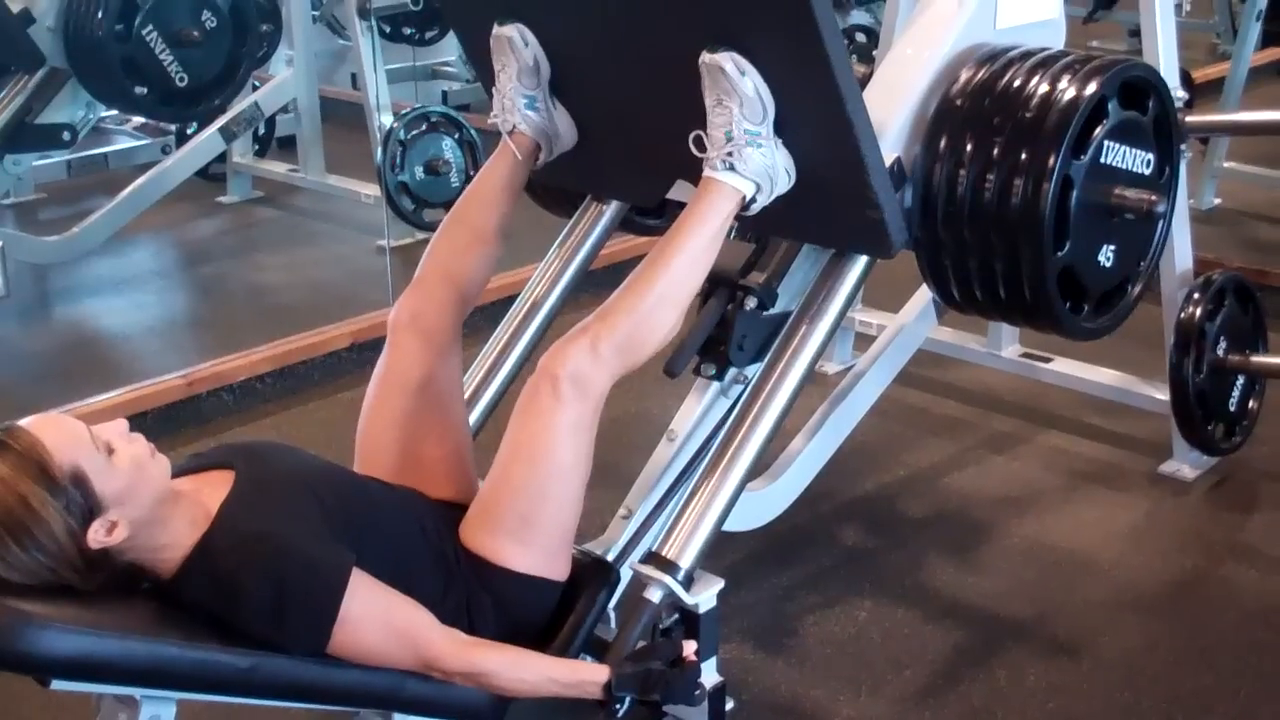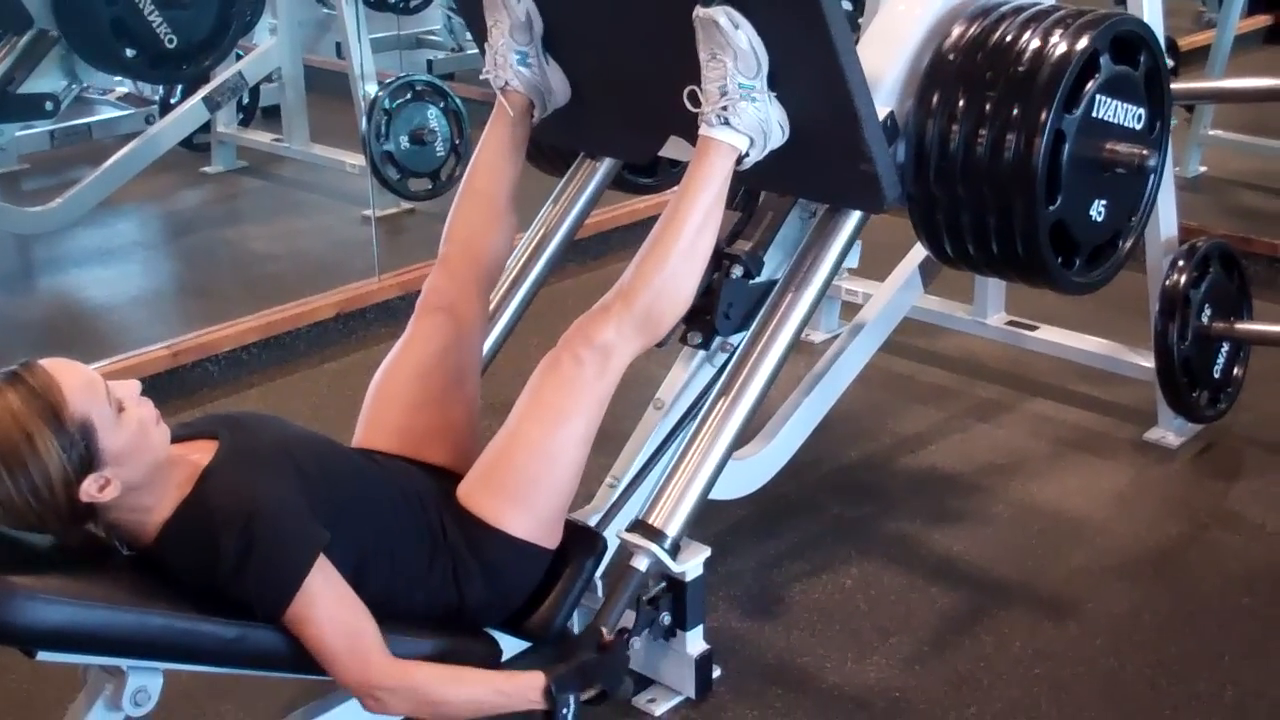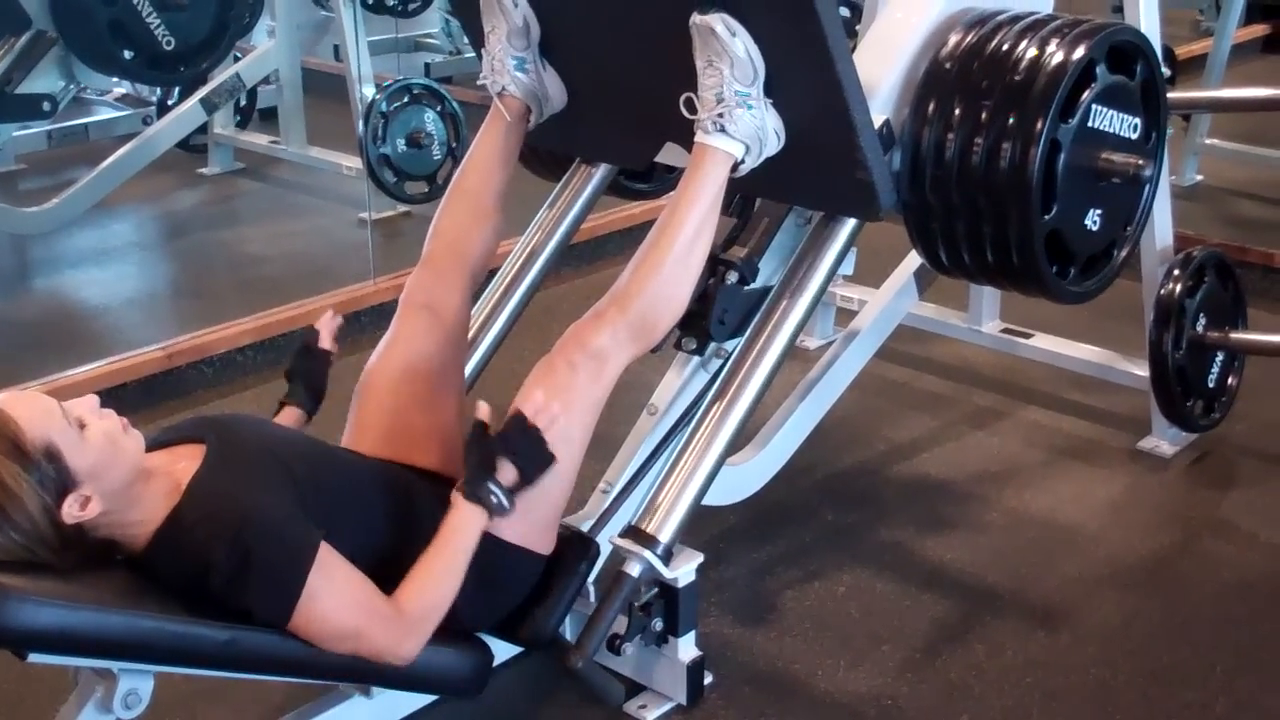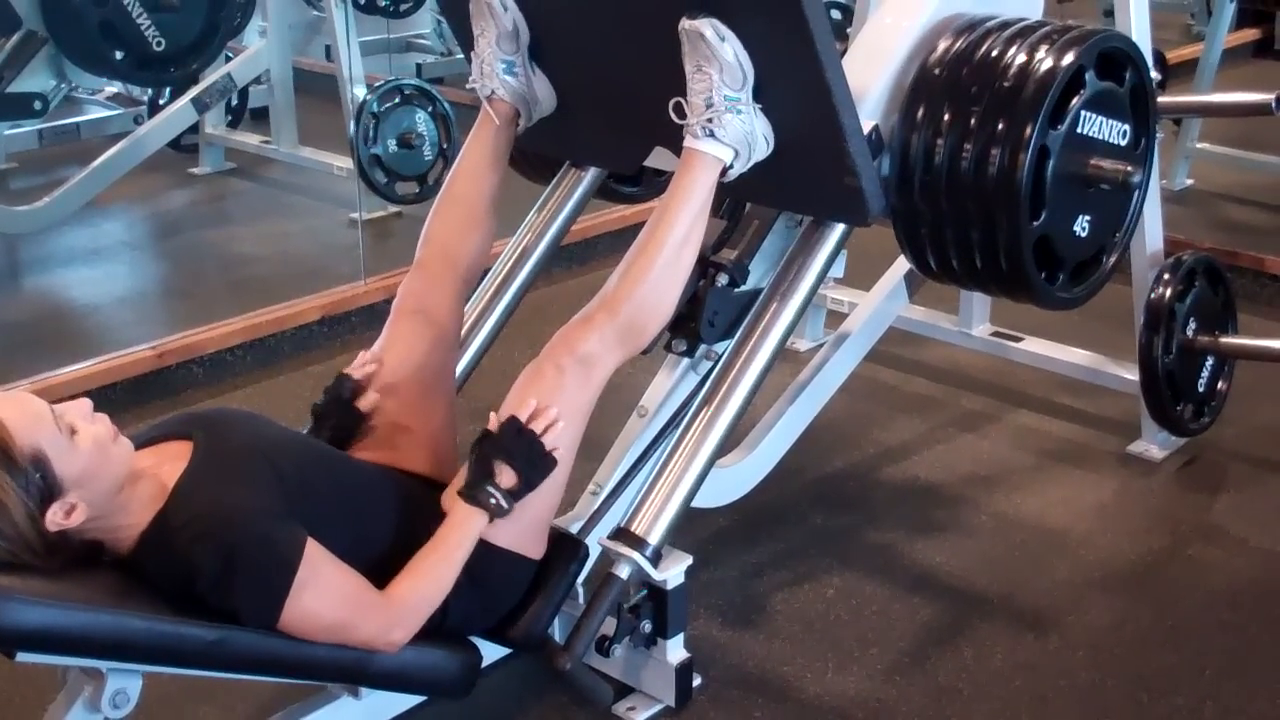
dt=0.5s
person 1, frame 1
left shoulder: (169, 500)
right shoulder: (265, 563)
right elbow: (449, 658)
right wrist: (623, 683)
left hip: (418, 526)
right hip: (486, 591)
left knee: (423, 315)
right knee: (575, 365)
left ankle: (525, 134)
right ankle: (733, 176)
person 1, frame 2
left shoulder: (157, 480)
right shoulder: (245, 524)
left hip: (400, 489)
right hip: (472, 557)
left knee: (452, 296)
right knee: (599, 342)
left ankle: (518, 96)
right ankle: (727, 134)
person 1, frame 3
left shoulder: (152, 461)
right shoulder: (234, 536)
right elbow: (397, 635)
left wrist: (297, 399)
right wrist: (485, 490)
left hip: (392, 498)
right hip: (467, 565)
left knee: (434, 292)
right knee: (595, 345)
left ankle: (515, 95)
right ankle: (725, 137)
person 1, frame 4
left shoulder: (138, 467)
right shoulder: (216, 537)
right elbow: (385, 624)
left wrist: (328, 427)
right wrist: (487, 496)
left hip: (385, 498)
right hip: (458, 575)
left knee: (429, 295)
right knee: (582, 349)
left ankle: (504, 102)
right ankle: (712, 143)
